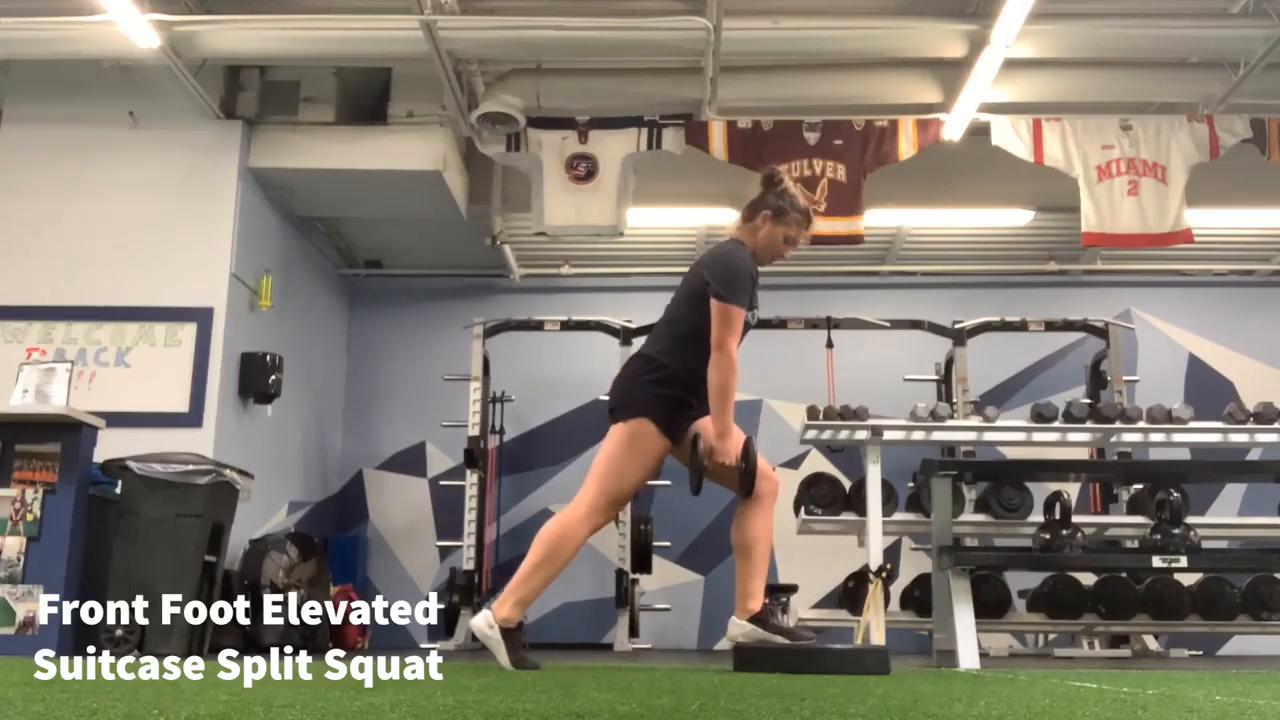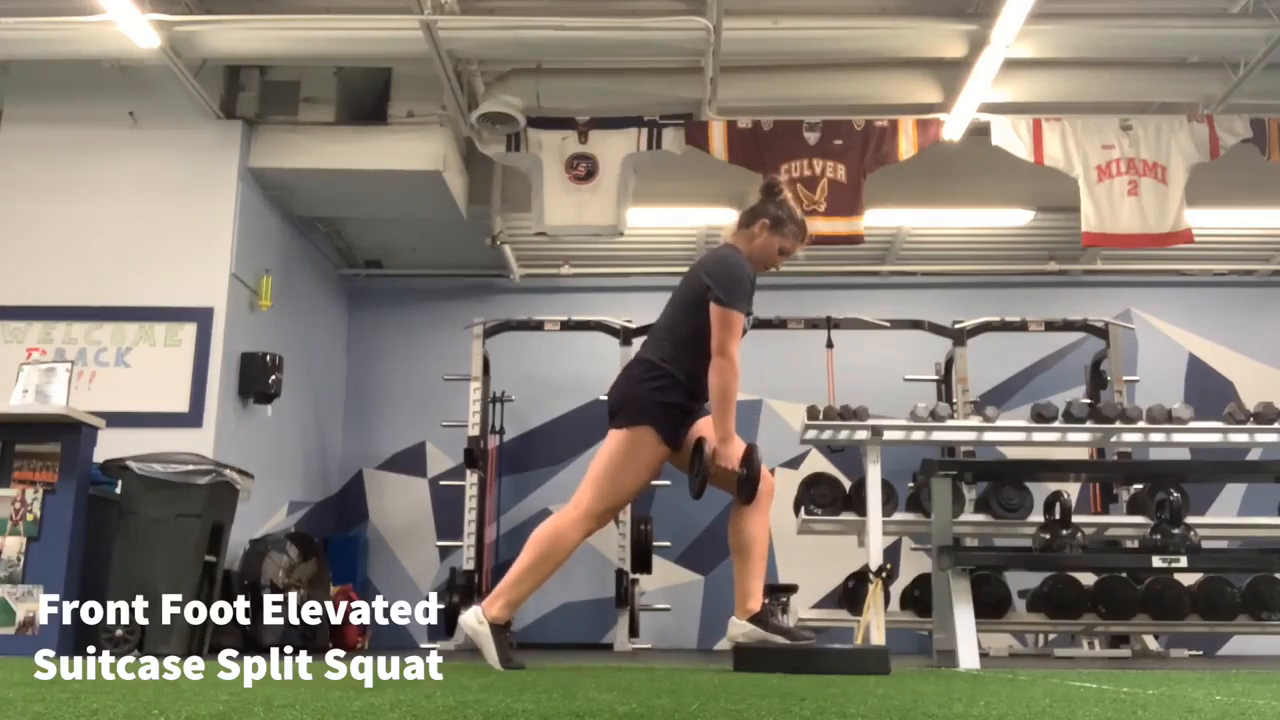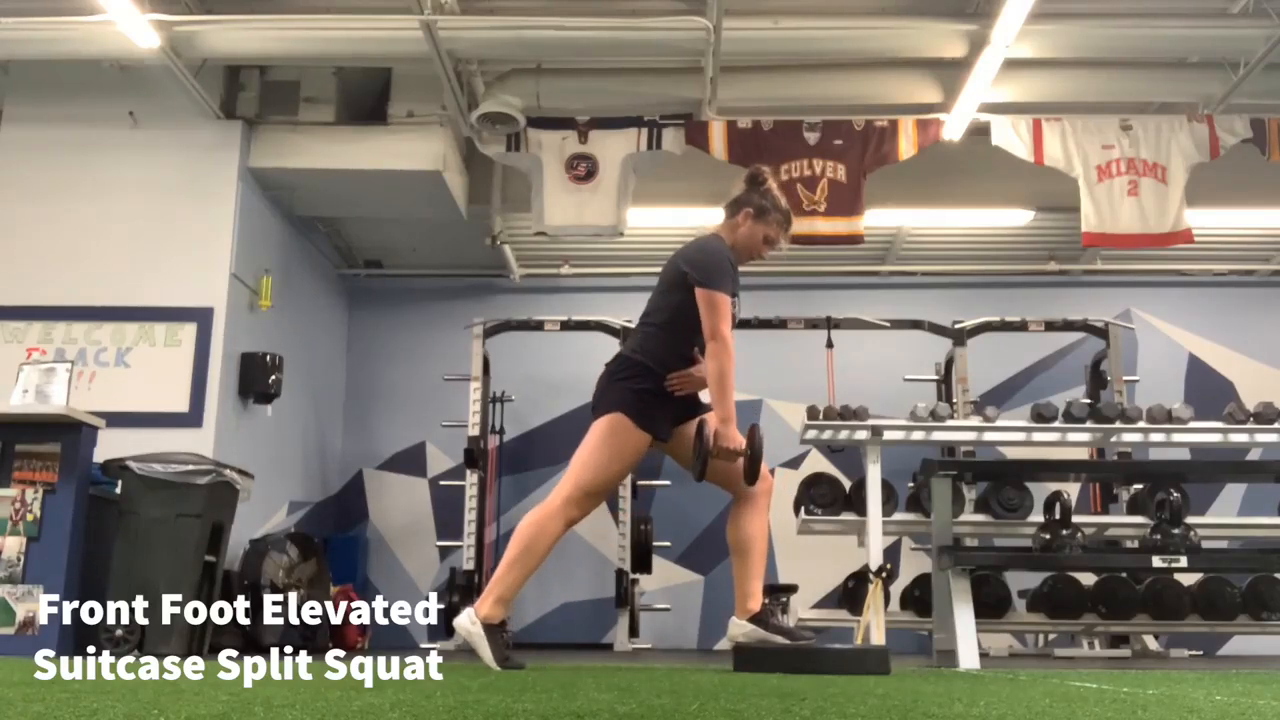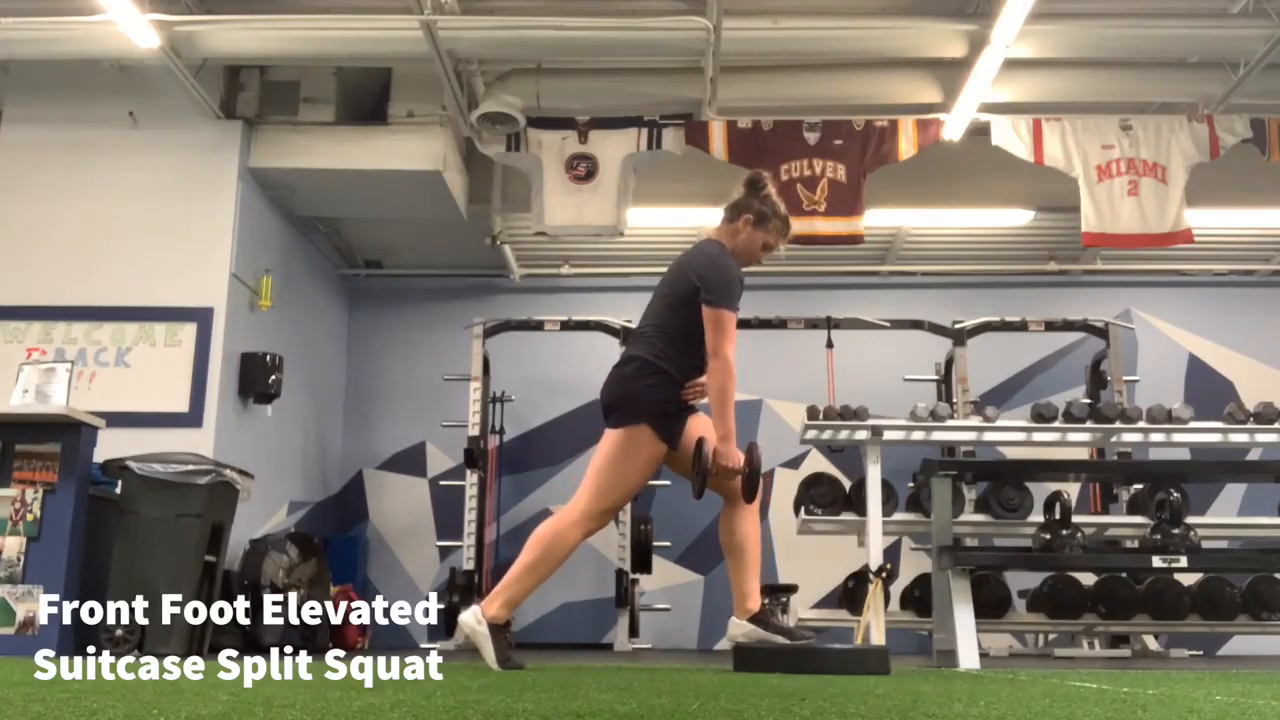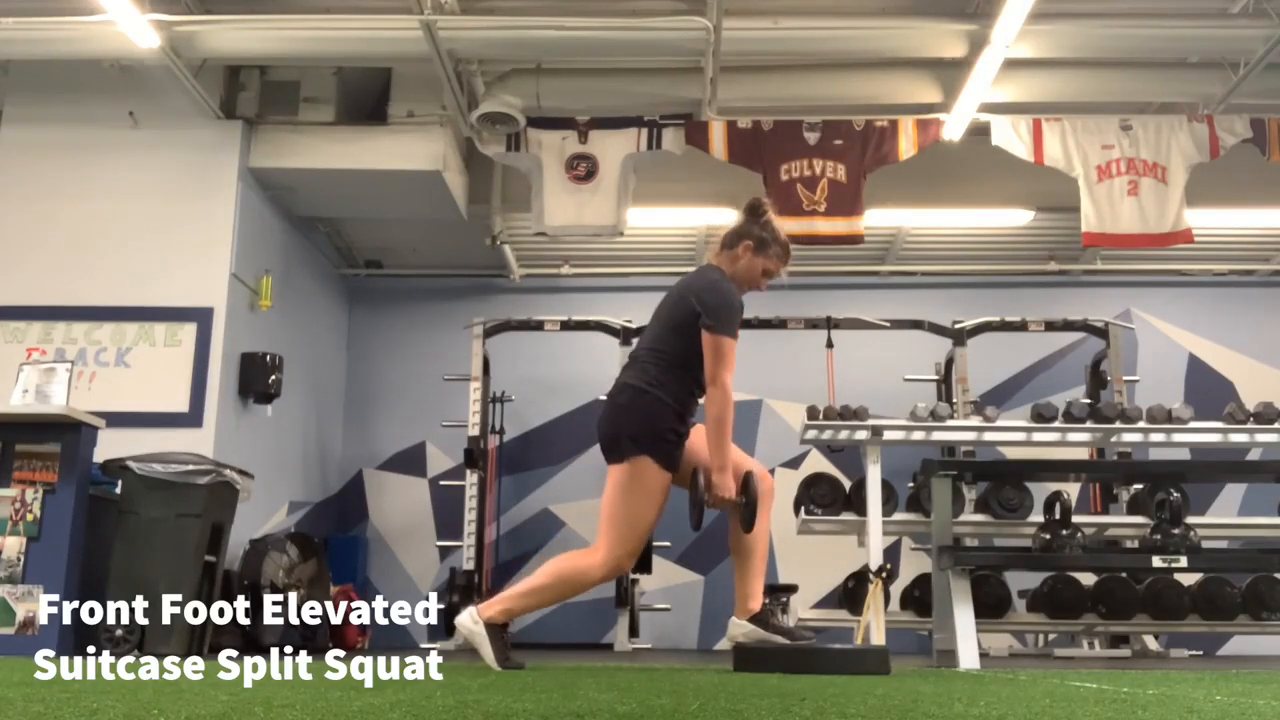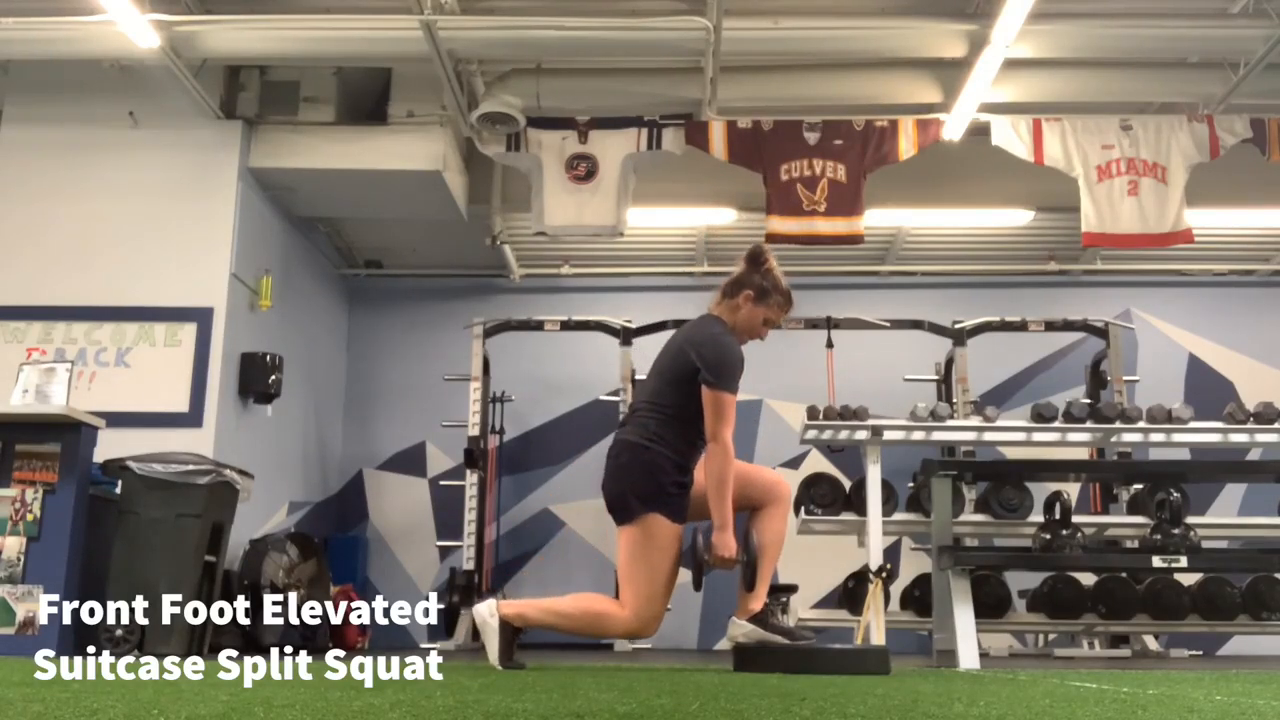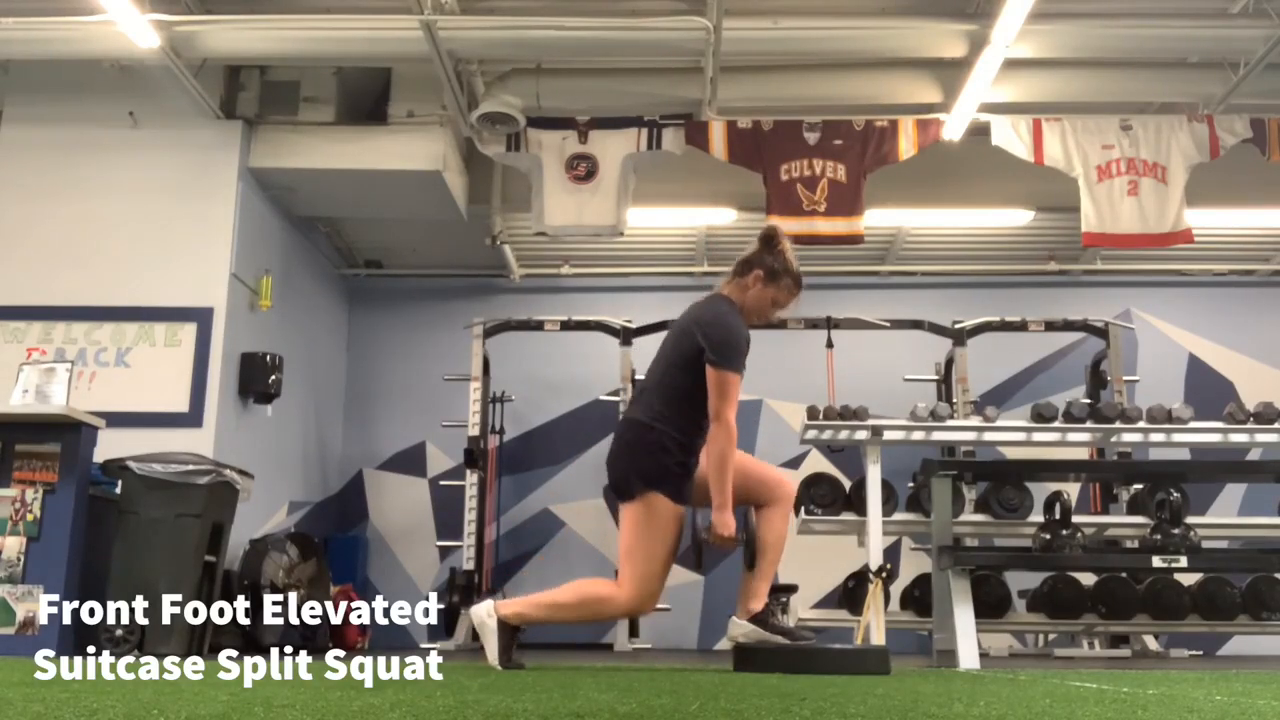
dt=0.7s
person 1, frame 1
left shoulder: (735, 265)
right shoulder: (734, 263)
right elbow: (722, 351)
left wrist: (716, 429)
right wrist: (723, 434)
left hip: (680, 399)
right hip: (651, 393)
left knee: (762, 485)
right knee: (593, 507)
left ankle: (749, 615)
right ankle: (501, 618)
person 1, frame 2
left shoulder: (723, 266)
right shoulder: (733, 269)
right elbow: (723, 357)
left wrist: (719, 435)
right wrist: (726, 440)
left hip: (674, 402)
right hip: (651, 398)
left knee: (758, 487)
right knee: (589, 512)
left ankle: (749, 615)
right ankle: (491, 615)
person 1, frame 3
left shoulder: (717, 263)
right shoulder: (712, 256)
right elbow: (718, 339)
left wrist: (704, 373)
right wrist: (728, 422)
left hip: (672, 397)
right hip: (635, 390)
left knee: (755, 485)
right knee: (571, 502)
left ankle: (750, 616)
right ankle: (484, 616)
person 1, frame 4
left shoulder: (703, 259)
right shoulder: (722, 270)
right elbow: (721, 356)
left wrist: (703, 380)
right wrist: (725, 440)
left hip: (660, 396)
right hip: (645, 396)
left knee: (742, 487)
right knee: (589, 513)
left ankle: (749, 615)
right ankle: (490, 614)
person 1, frame 5
left shoulder: (701, 284)
right shoulder: (723, 295)
right elbow: (718, 386)
right wrist: (721, 470)
left hip: (655, 418)
right hip: (643, 421)
left knee: (759, 485)
right knee: (613, 557)
left ankle: (750, 615)
right ankle: (488, 615)
person 1, frame 6
left shoulder: (702, 332)
right shoulder: (723, 349)
right elbow: (719, 443)
right wrist: (723, 529)
left hip: (658, 467)
right hip: (648, 475)
left knee: (775, 491)
right knee: (638, 620)
left ankle: (752, 615)
right ankle: (505, 613)
person 1, frame 7
left shoulder: (711, 312)
right shoulder: (728, 328)
right elbow: (722, 421)
right wrist: (722, 509)
left hip: (666, 448)
right hip: (653, 457)
left knee: (778, 489)
right knee: (632, 598)
left ankle: (752, 615)
right ankle: (500, 615)
